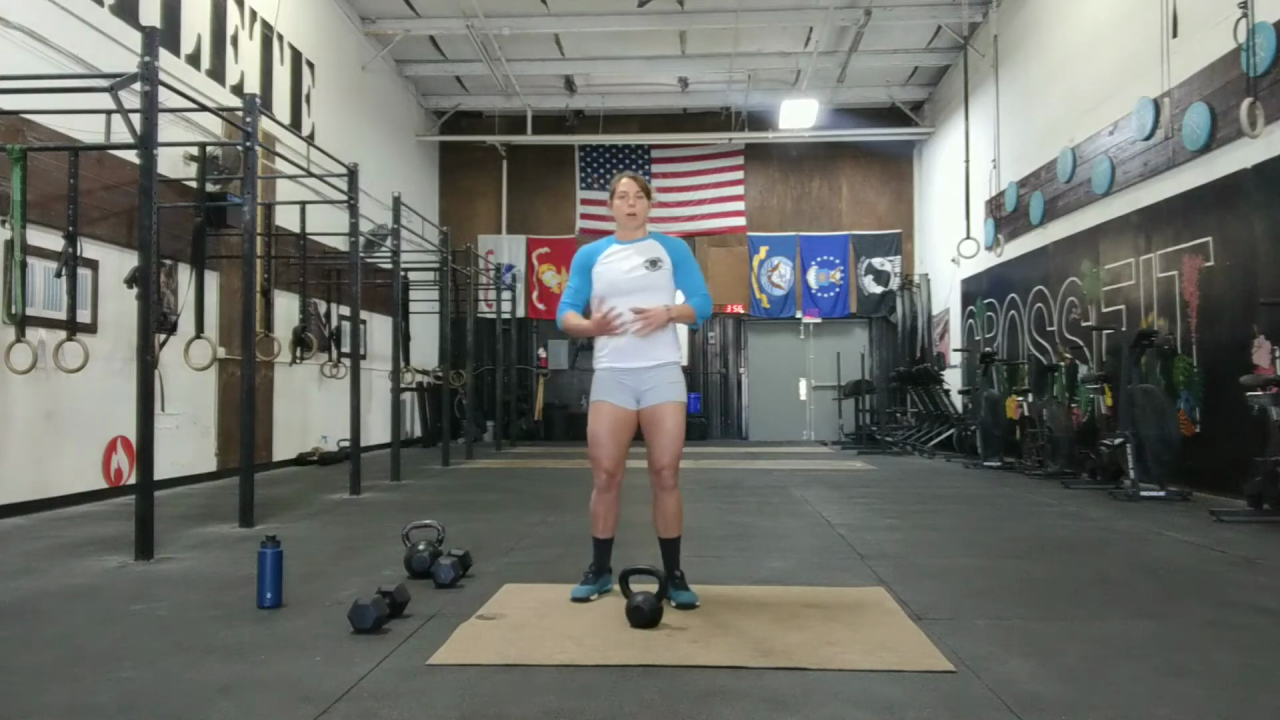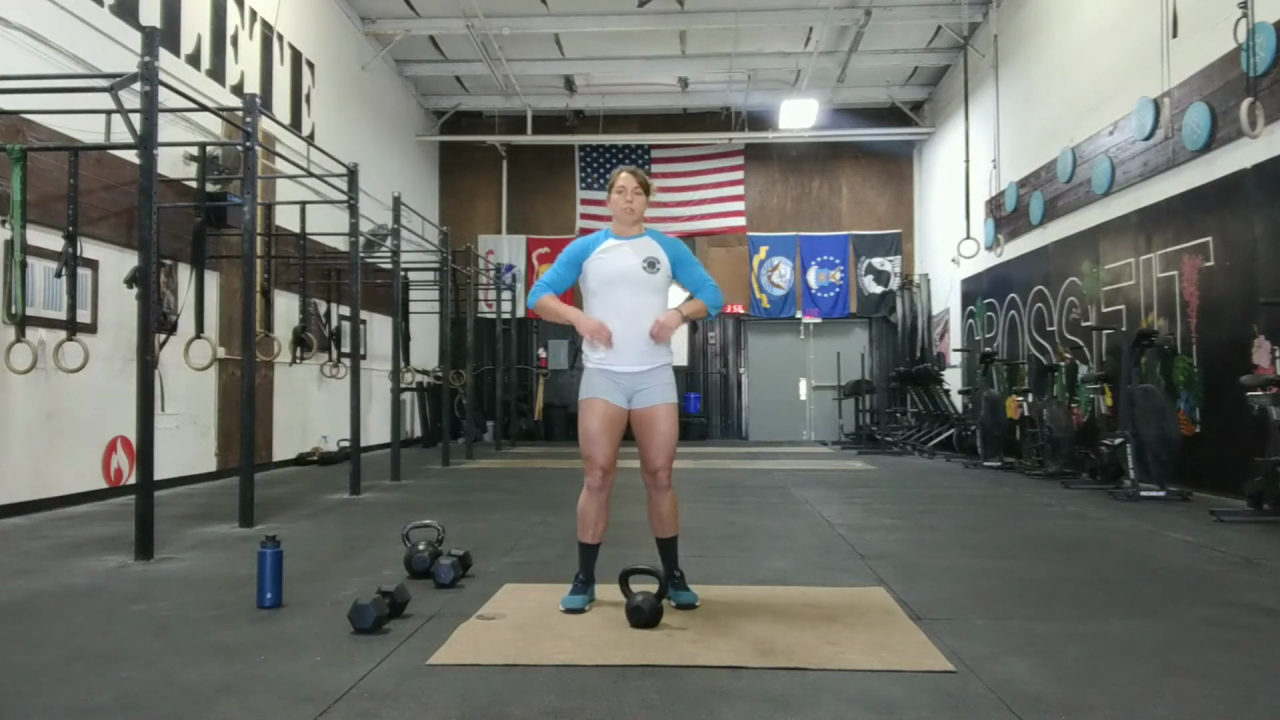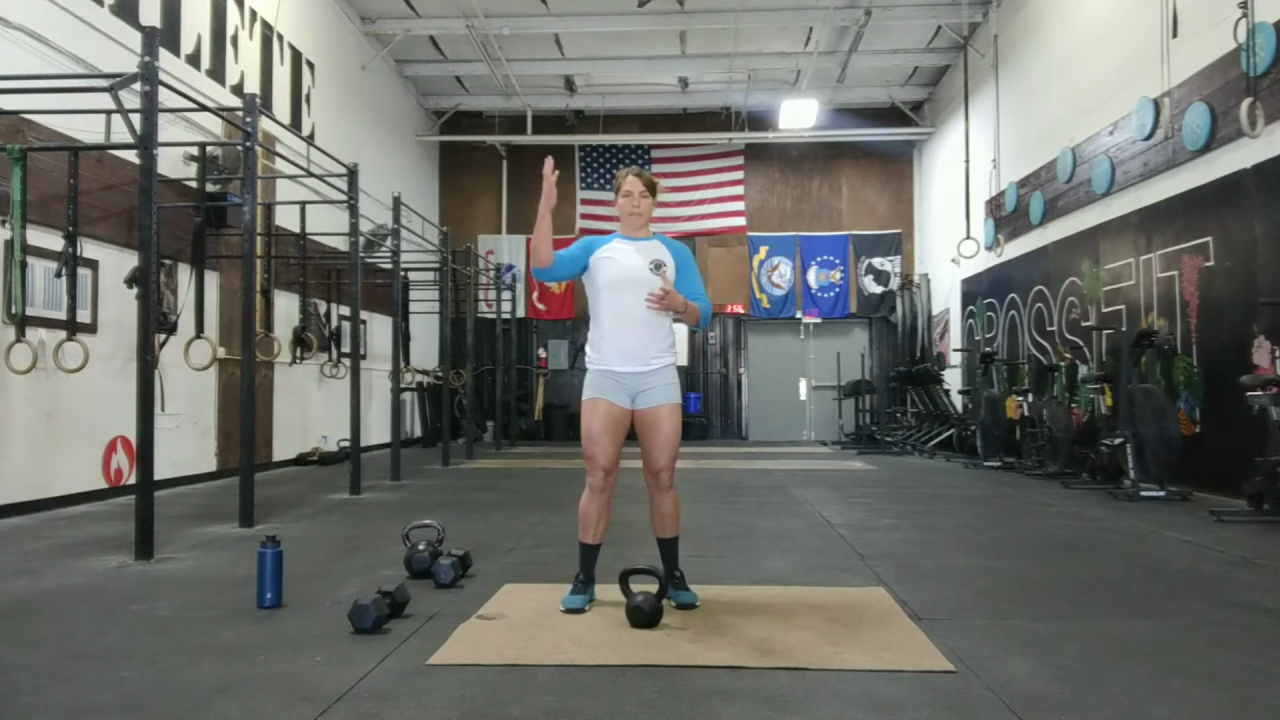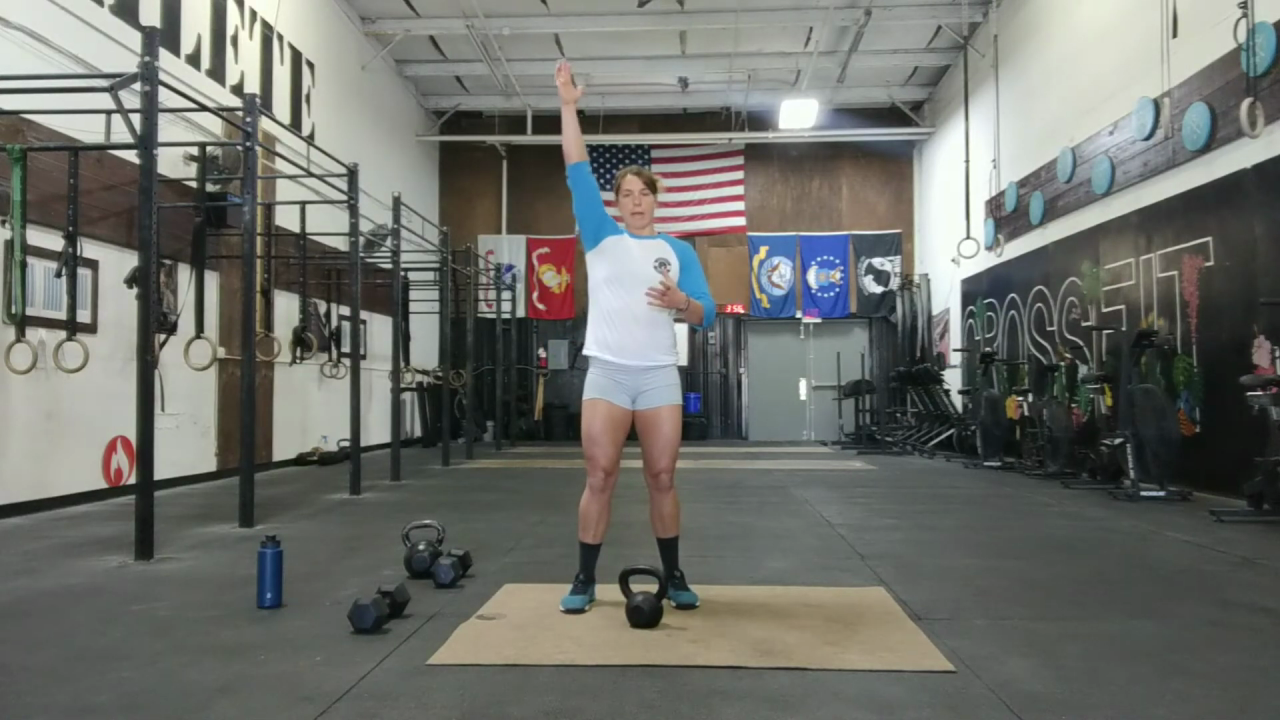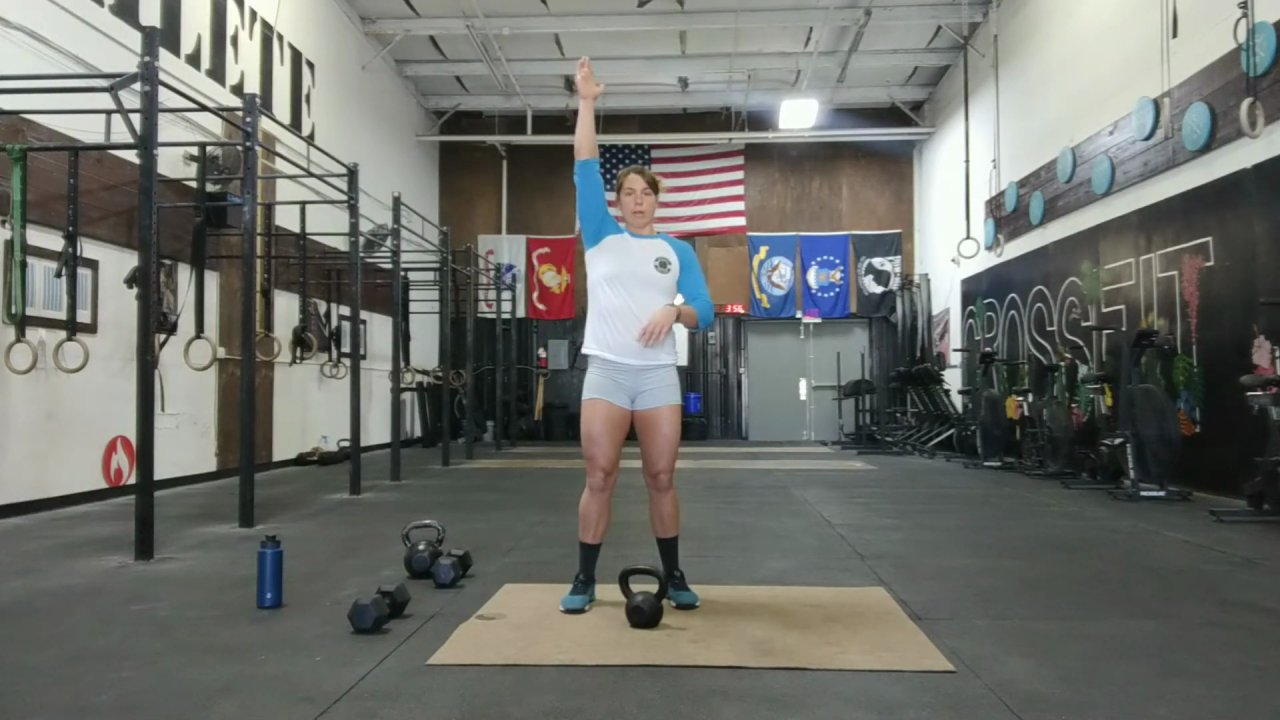
dt=1s
person 1, frame 1
left shoulder: (673, 250)
right shoulder: (589, 255)
left elbow: (702, 305)
right elbow: (566, 313)
left wrist: (668, 313)
right wrist: (590, 325)
left hip: (663, 374)
right hip: (611, 376)
left knee: (665, 477)
right knee: (605, 477)
left ankle: (674, 575)
right ankle: (600, 569)
person 1, frame 2
left shoulder: (669, 248)
right shoulder: (584, 248)
left elbow: (710, 293)
right elbow: (540, 295)
left wrist: (678, 314)
right wrist: (579, 318)
left hip: (655, 375)
right hip: (602, 375)
left knee: (660, 477)
right knee: (597, 478)
left ankle: (673, 576)
right ankle: (584, 579)
person 1, frame 3
left shoulder: (675, 252)
right shoulder: (592, 248)
left elbow: (702, 315)
right elbow: (543, 270)
left wrist: (679, 305)
right wrist: (546, 207)
left hip: (658, 376)
right hip: (605, 376)
left knee: (662, 478)
right knee: (598, 478)
left ankle: (673, 575)
right ankle: (584, 579)
person 1, frame 4
left shoulder: (679, 251)
right shoulder: (600, 237)
left elbow: (706, 314)
right elbow: (577, 171)
left wrist: (681, 302)
right wrist: (568, 106)
left hip: (660, 375)
right hip: (606, 373)
left knee: (662, 478)
right knee: (599, 477)
left ankle: (673, 575)
right ankle: (584, 579)
person 1, frame 5
left shoulder: (678, 251)
right shoulder: (600, 235)
left elbow: (704, 311)
right elbow: (586, 168)
left wrist: (674, 310)
right wrist: (586, 102)
left hip: (659, 374)
right hip: (606, 371)
left knee: (662, 478)
right knee: (599, 477)
left ankle: (673, 575)
right ankle: (584, 579)
